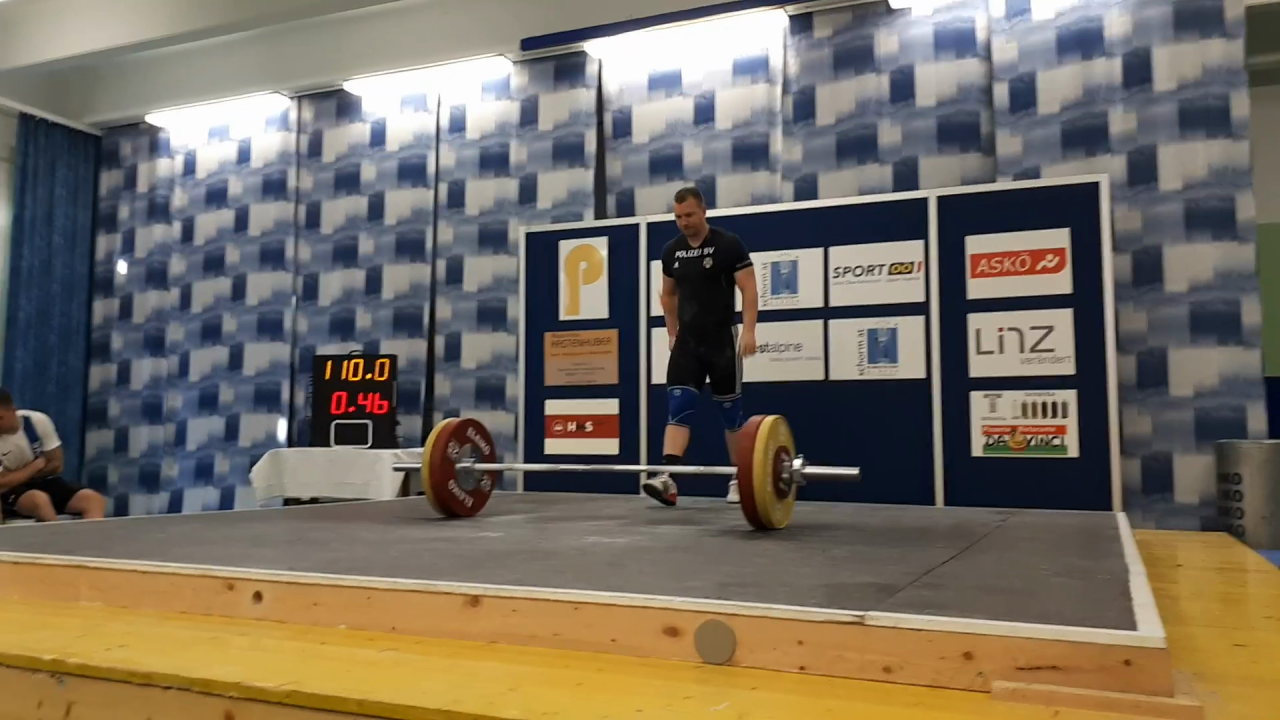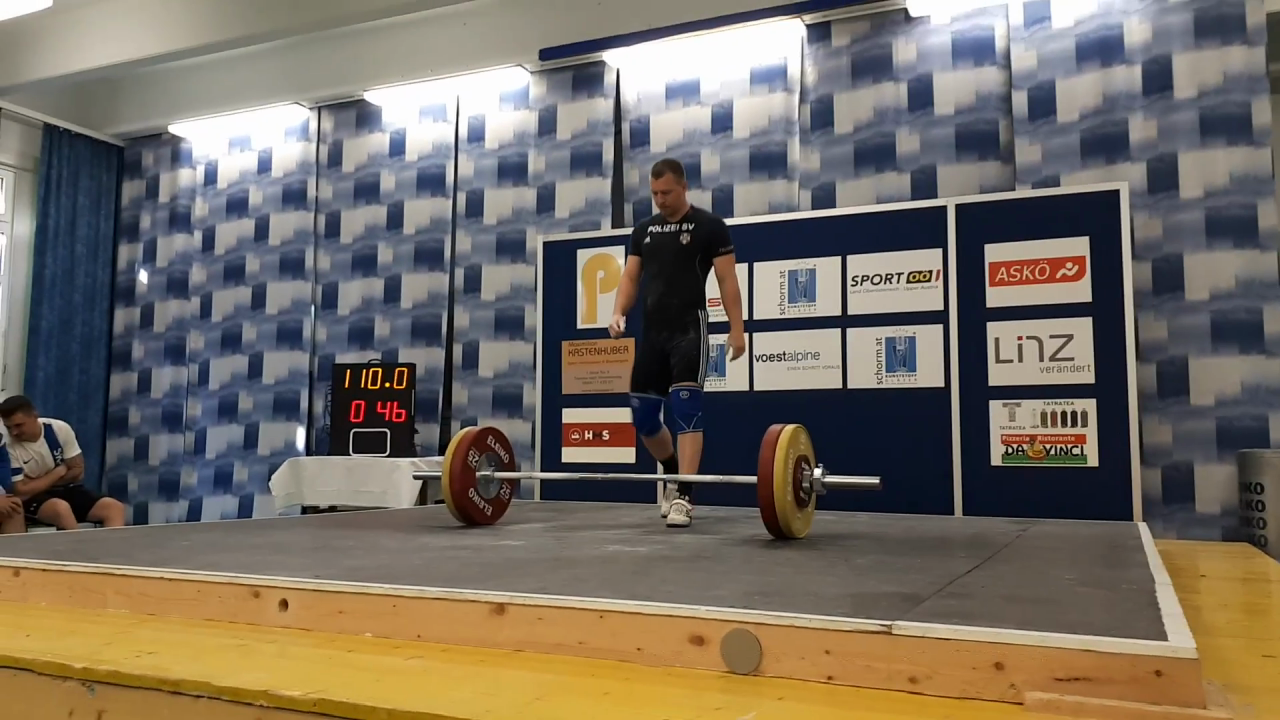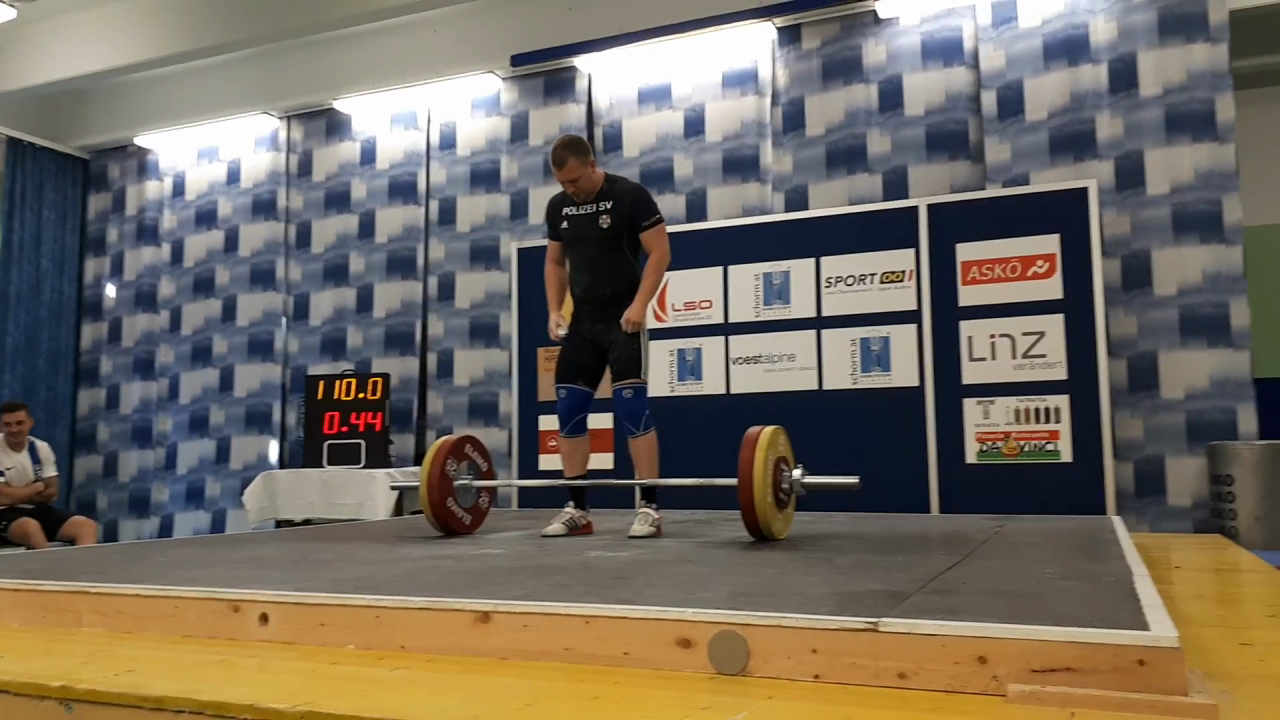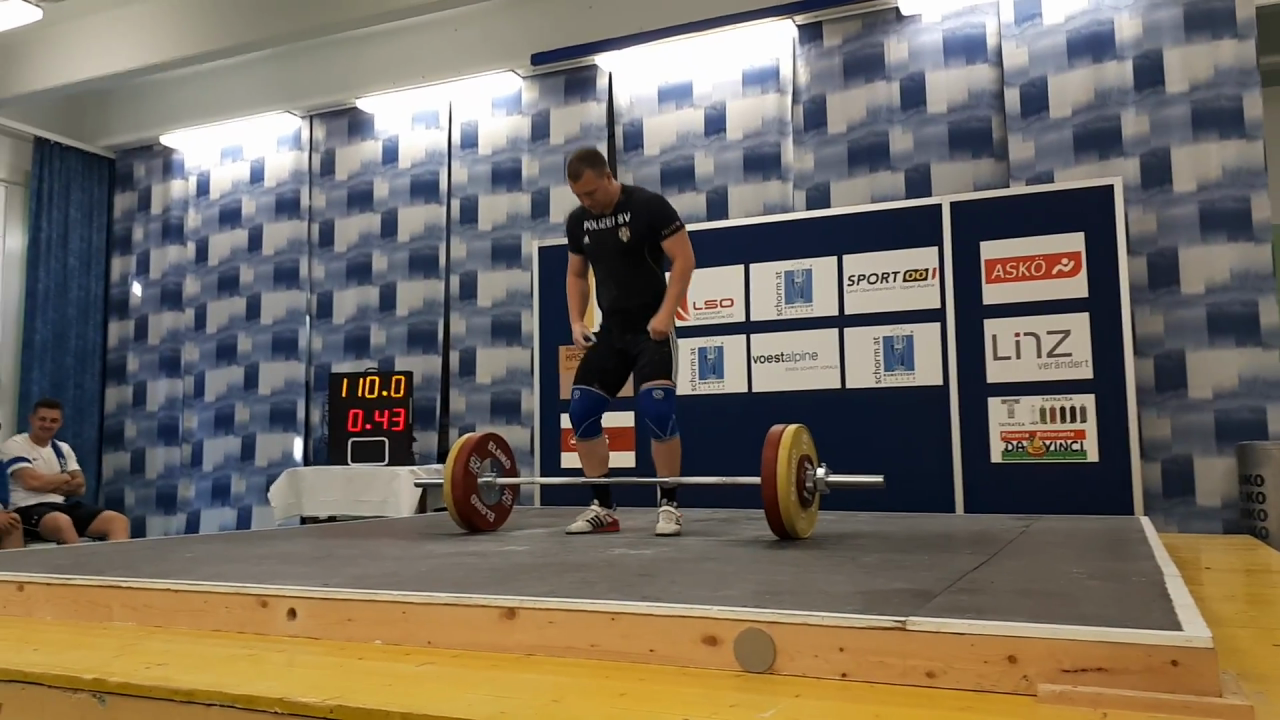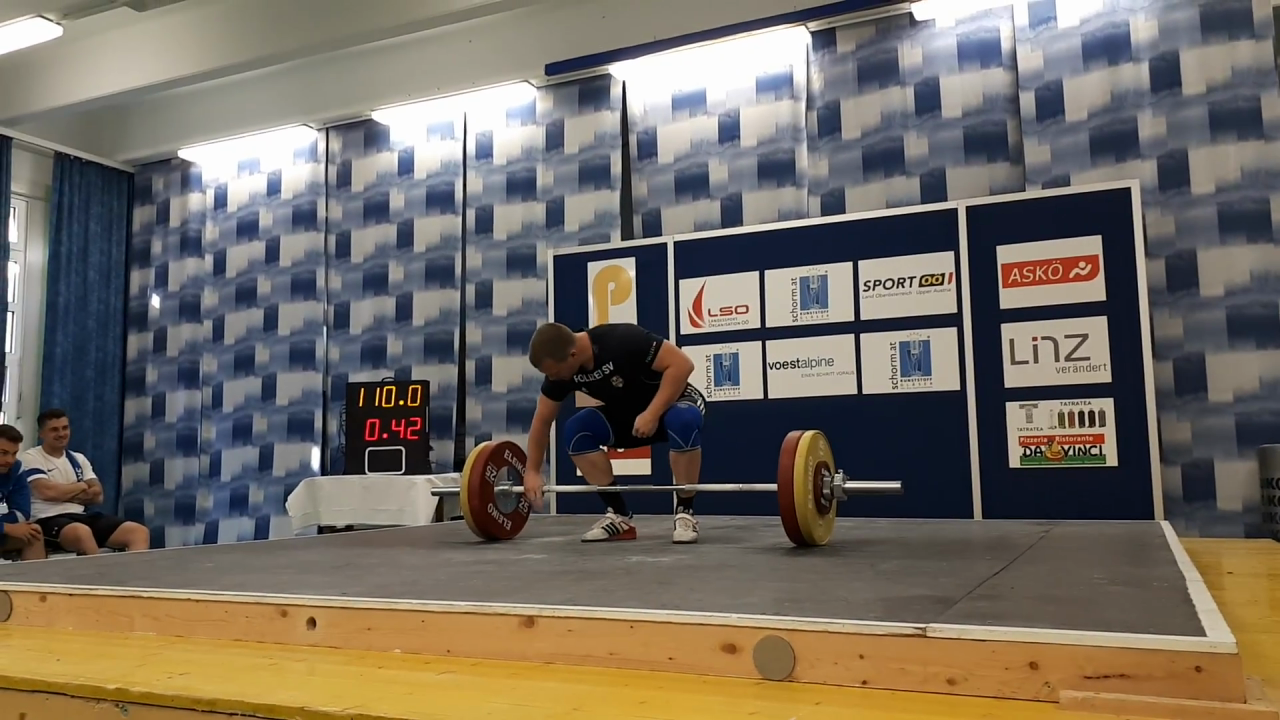
dt=1s
person 1, frame 1
left shoulder: (729, 245)
right shoulder: (671, 250)
left elbow: (749, 289)
left wrist: (749, 331)
right wrist: (673, 330)
left hip: (722, 340)
right hip: (688, 340)
left knee: (729, 409)
right knee: (678, 405)
left ankle: (739, 479)
right ankle: (667, 479)
person 1, frame 2
left shoulder: (709, 226)
right shoulder: (643, 230)
left elbow: (727, 279)
right elbow: (630, 277)
left wrist: (736, 328)
right wrist: (618, 313)
left hip: (688, 328)
right hip: (651, 331)
left knee: (685, 407)
right knee: (642, 415)
left ankle: (683, 497)
right ankle: (674, 475)
person 1, frame 3
left shoulder: (631, 196)
right shoulder: (557, 207)
left elbow: (659, 252)
left wrist: (640, 304)
right wrist: (554, 310)
left hip: (623, 319)
right hip: (581, 322)
left knee: (631, 406)
right knee: (569, 410)
left ankle: (649, 508)
right ankle: (576, 508)
person 1, frame 4
left shoulder: (649, 206)
right shoulder: (578, 221)
left elbow: (684, 259)
right elbow: (576, 276)
left wrist: (665, 313)
right wrist: (576, 322)
left hip: (652, 329)
right hip: (611, 331)
left knee: (655, 409)
right knee: (582, 410)
left ankle: (669, 504)
right ankle: (603, 506)
person 1, frame 5
left shoulder: (622, 340)
right shoulder: (559, 370)
left elbow: (682, 364)
right elbow: (542, 420)
left wrist: (652, 414)
right wrist: (532, 472)
left hip: (674, 402)
left knee: (682, 421)
right knee: (575, 430)
left ankle: (685, 512)
right ankle: (619, 515)
